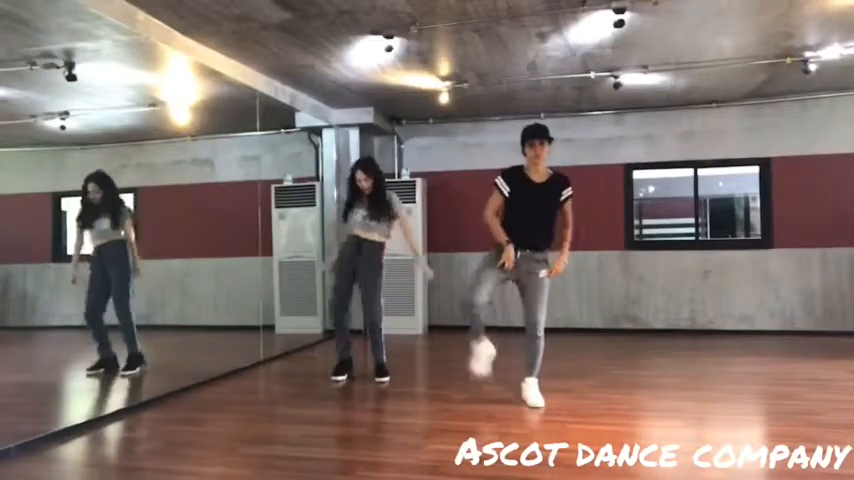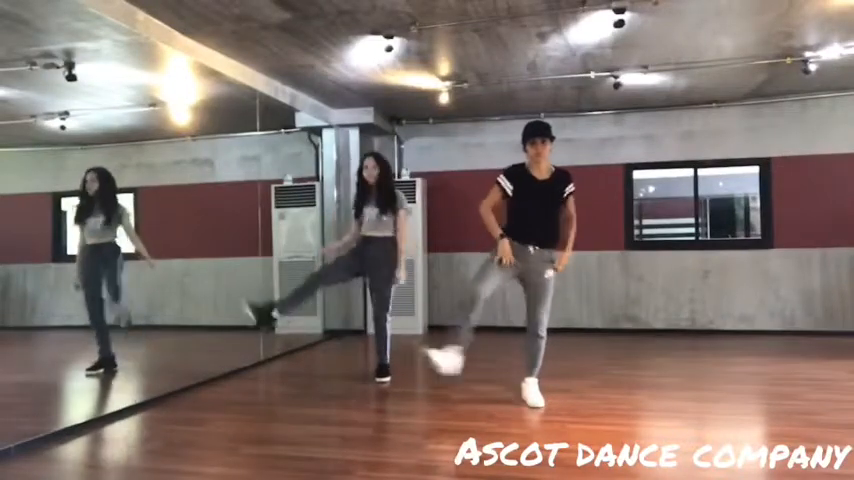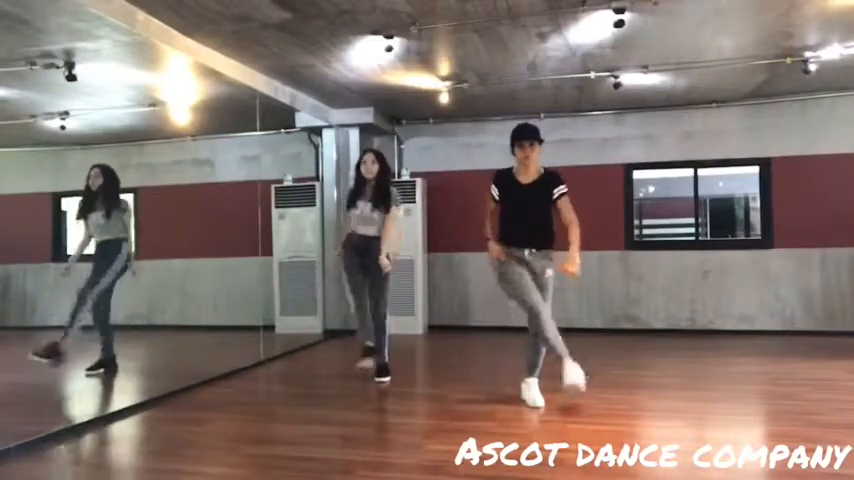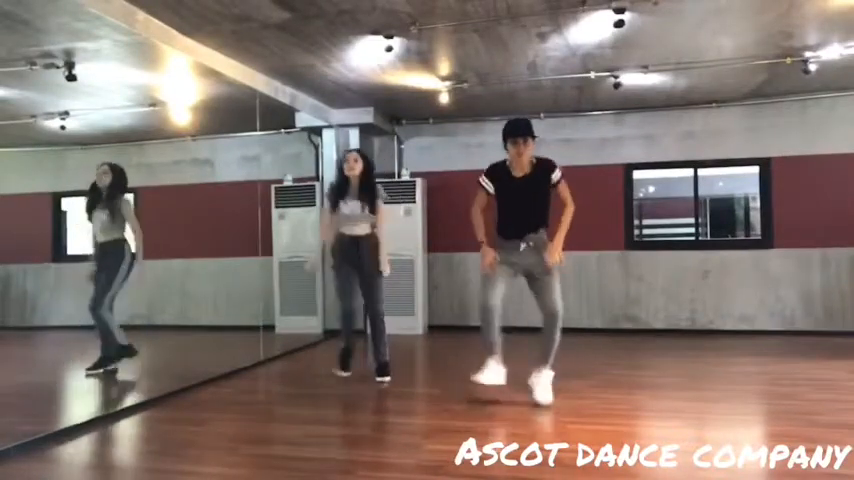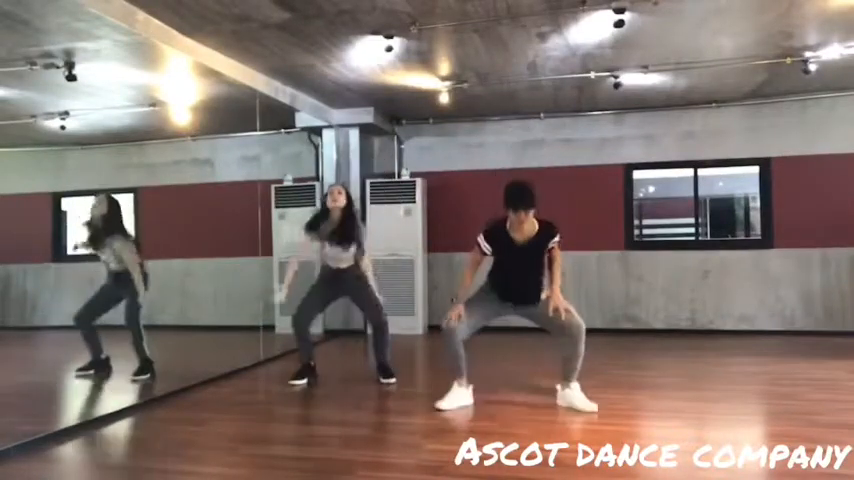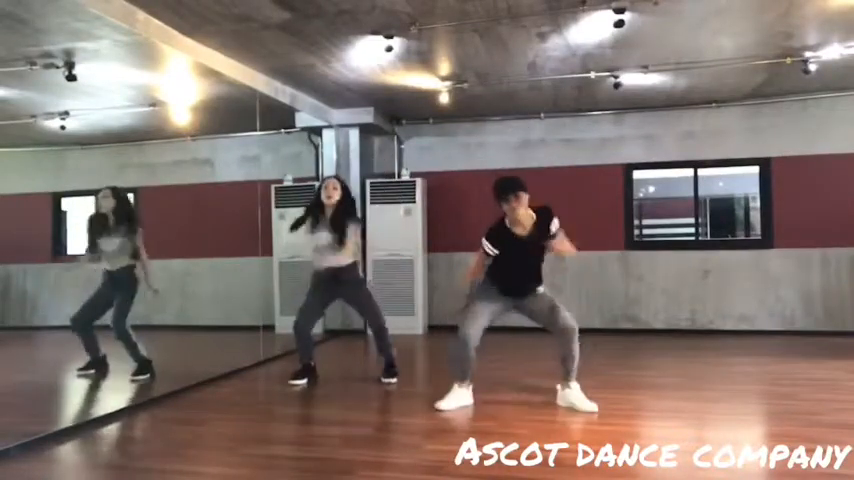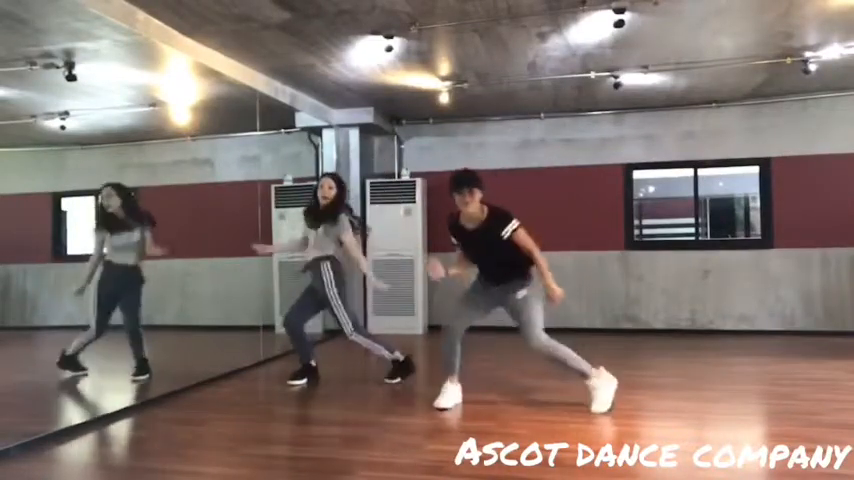
dt=0.3s
person 1, frame 1
left shoulder: (562, 184)
right shoulder: (508, 177)
left elbow: (568, 222)
right elbow: (489, 213)
left wrist: (563, 255)
right wrist: (506, 244)
left hip: (538, 258)
right hip: (505, 253)
left knee: (535, 324)
right knee: (476, 300)
left ankle: (530, 382)
right ankle: (481, 344)
person 1, frame 2
left shoulder: (563, 179)
right shoulder: (513, 174)
left elbow: (571, 217)
right elbow: (485, 208)
left wrist: (567, 250)
right wrist: (502, 239)
left hip: (544, 257)
right hip: (514, 251)
left knee: (538, 324)
right knee: (478, 293)
left ankle: (531, 381)
right ankle: (456, 350)
person 1, frame 3
left shoulder: (553, 181)
right shoulder: (502, 179)
left elbow: (571, 222)
right elbow: (491, 213)
left wrist: (574, 256)
right wrist: (491, 240)
left hip: (541, 257)
right hip: (509, 255)
left knee: (540, 321)
right knee: (534, 304)
left ankle: (530, 382)
right ankle: (566, 362)
person 1, frame 4
left shoulder: (547, 169)
right shoulder: (495, 173)
left elbow: (568, 205)
right elbow: (477, 209)
left wrist: (557, 242)
right wrist: (483, 245)
left hip: (538, 248)
right hip: (504, 249)
left knee: (553, 311)
right knee: (489, 304)
left ankle: (542, 373)
right ankle: (495, 364)
person 1, frame 5
left shoulder: (548, 231)
right shoulder: (494, 233)
left elbow: (555, 258)
right elbow: (473, 263)
left wrist: (556, 292)
right wrist: (459, 302)
left hip: (533, 299)
right hip: (494, 296)
left knee: (575, 327)
right knee: (452, 328)
left ankle: (569, 390)
right ankle: (462, 388)
person 1, frame 6
left shoulder: (545, 217)
right shoulder: (497, 234)
left elbow: (567, 249)
right elbow: (478, 267)
left wrist: (564, 247)
right wrist: (469, 301)
left hip: (531, 292)
right hip: (493, 291)
left knee: (568, 327)
right knee: (467, 335)
left ankle: (568, 389)
right ankle: (462, 389)
person 1, frame 7
left shoulder: (500, 219)
right shoulder: (455, 225)
left elbow: (532, 251)
left wrist: (549, 284)
right wrist: (445, 271)
left hip: (519, 285)
right hip: (486, 286)
left knee: (536, 341)
right knee: (452, 329)
left ankle: (597, 378)
right ankle: (452, 385)
person 2, frame 1
left shoulder: (389, 200)
right shoulder: (354, 200)
left elbow: (407, 231)
left wrist: (421, 260)
right wrist: (338, 258)
left hip: (371, 254)
right hip: (351, 251)
left knee: (371, 313)
right knee: (338, 307)
left ankle: (380, 363)
right ankle: (345, 362)
person 2, frame 2
left shoulder: (395, 197)
right shoulder: (362, 197)
left elbow: (401, 233)
left wrist: (401, 266)
right wrist: (337, 246)
left hip: (383, 252)
right hip: (362, 249)
left knee: (380, 310)
right knee: (319, 277)
left ankle: (383, 364)
right ankle: (271, 314)
person 2, frame 3
left shoulder: (389, 195)
right shoulder: (355, 192)
left elbow: (389, 227)
left wrist: (383, 254)
right wrist: (342, 248)
left hip: (375, 249)
right hip: (353, 246)
left knee: (378, 307)
right knee: (358, 290)
left ankle: (381, 361)
right ankle: (368, 347)
person 2, frame 4
left shoulder: (374, 191)
right shoulder: (336, 191)
left elbow: (380, 225)
right elbow: (327, 224)
left wrist: (383, 256)
left hip: (367, 248)
right hip: (343, 248)
left knee: (376, 307)
right knee: (348, 302)
left ankle: (382, 363)
right ankle: (347, 349)
person 2, frame 5
left shoulder: (355, 226)
right shoulder: (317, 226)
left elbow: (363, 259)
right elbow: (297, 257)
left wrist: (374, 290)
right wrist: (284, 288)
left hip: (352, 277)
right hip: (327, 278)
left knee: (379, 319)
right knee: (299, 319)
left ankle: (383, 366)
right ankle: (308, 367)
person 2, frame 6
left shoulder: (349, 220)
right shoulder: (314, 219)
left elbow: (349, 250)
left wrist: (331, 259)
left hip: (349, 276)
right hip: (323, 278)
left knee: (377, 322)
right knee: (301, 324)
left ankle: (389, 364)
right ankle: (308, 367)
person 2, frame 7
left shoulder: (339, 217)
right shoulder: (315, 216)
left elbow: (354, 249)
right elbow: (304, 243)
left wrist: (371, 277)
right wrist: (272, 248)
left hip: (326, 271)
right hip: (318, 276)
left knee: (350, 329)
right knee: (292, 321)
left ankle: (400, 361)
right ankle: (309, 367)
person 3, frame 1
left shoulder: (120, 210)
right shoulder: (86, 213)
left elbow: (130, 237)
right elbow: (79, 241)
left wrist: (136, 261)
right wrist: (74, 266)
left hip: (119, 255)
right hip: (98, 259)
left knee: (121, 306)
right knee: (92, 311)
left ankle: (135, 356)
right ankle: (107, 357)
person 3, frame 2
left shoulder: (116, 209)
right shoulder: (83, 210)
left elbow: (132, 235)
right elbow: (82, 242)
left wrist: (146, 256)
right wrist: (78, 272)
left hip: (110, 253)
right hip: (90, 257)
right knee: (94, 308)
right ankle: (106, 357)
person 3, frame 3
left shoulder: (120, 205)
right shoulder: (90, 207)
left elbow: (127, 234)
right elbow: (87, 238)
left wrist: (131, 260)
right wrist: (72, 260)
left hip: (117, 253)
right hip: (101, 256)
left knee: (87, 297)
right knee: (99, 306)
left ankle: (58, 346)
right ankle: (108, 358)
person 3, frame 4
left shoulder: (119, 202)
right shoulder: (96, 204)
left elbow: (137, 230)
left wrist: (138, 257)
right wrist: (96, 267)
left hip: (118, 255)
right hip: (102, 258)
left knee: (101, 307)
right knee: (98, 308)
left ankle: (124, 347)
right ankle: (109, 357)
person 3, frame 5
left shoulder: (113, 236)
right shoulder: (99, 232)
left elbow: (133, 262)
left wrist: (141, 292)
left hip: (131, 280)
right hip: (114, 281)
left knee: (132, 321)
right knee: (82, 318)
left ankle: (145, 364)
right ankle: (100, 361)
person 3, frame 6
left shoulder: (130, 229)
right shoulder: (98, 227)
left elbow: (142, 255)
right elbow: (95, 255)
left wrist: (147, 282)
left hip: (126, 280)
right hip: (109, 281)
left knee: (119, 325)
right knee: (79, 321)
left ankle: (144, 363)
right ankle: (98, 360)
person 3, frame 7
left shoulder: (141, 223)
right shoulder: (103, 225)
left elbow: (149, 249)
right elbow: (96, 256)
left wrist: (155, 250)
right wrist: (85, 282)
left hip: (131, 278)
right hip: (109, 276)
left knee: (133, 323)
right knee: (99, 328)
left ankle: (141, 363)
right ankle: (69, 357)
